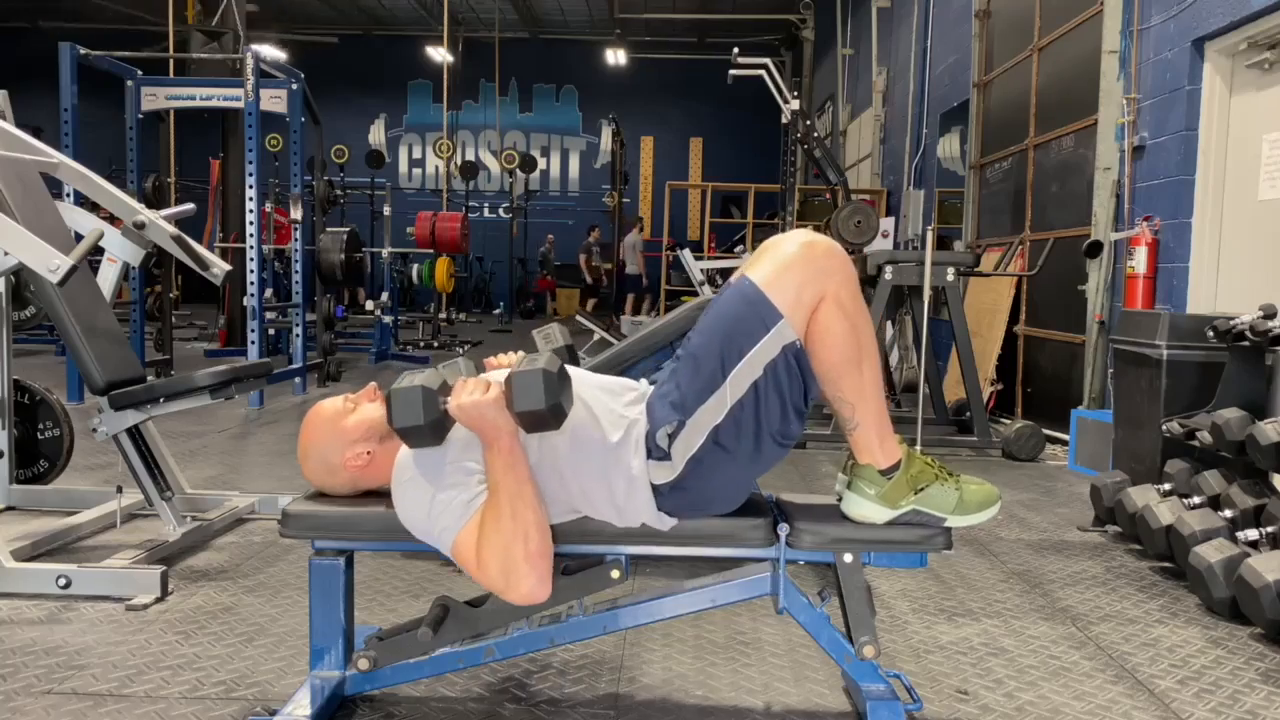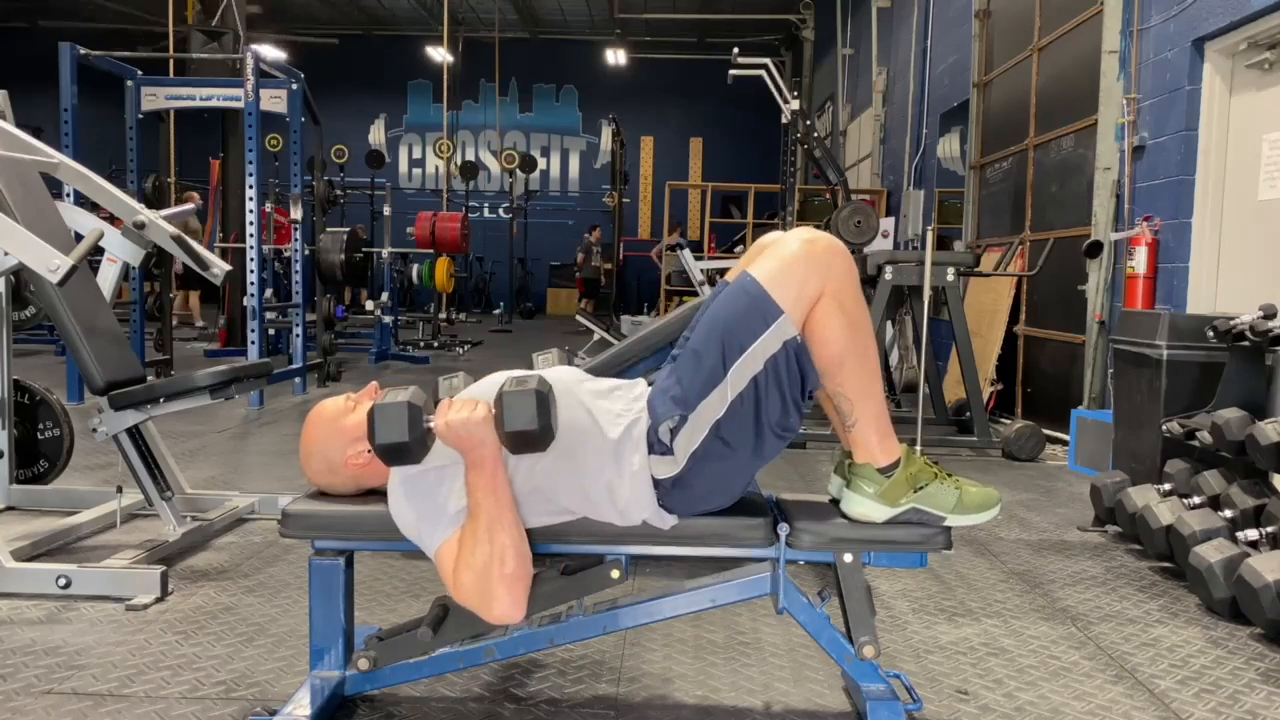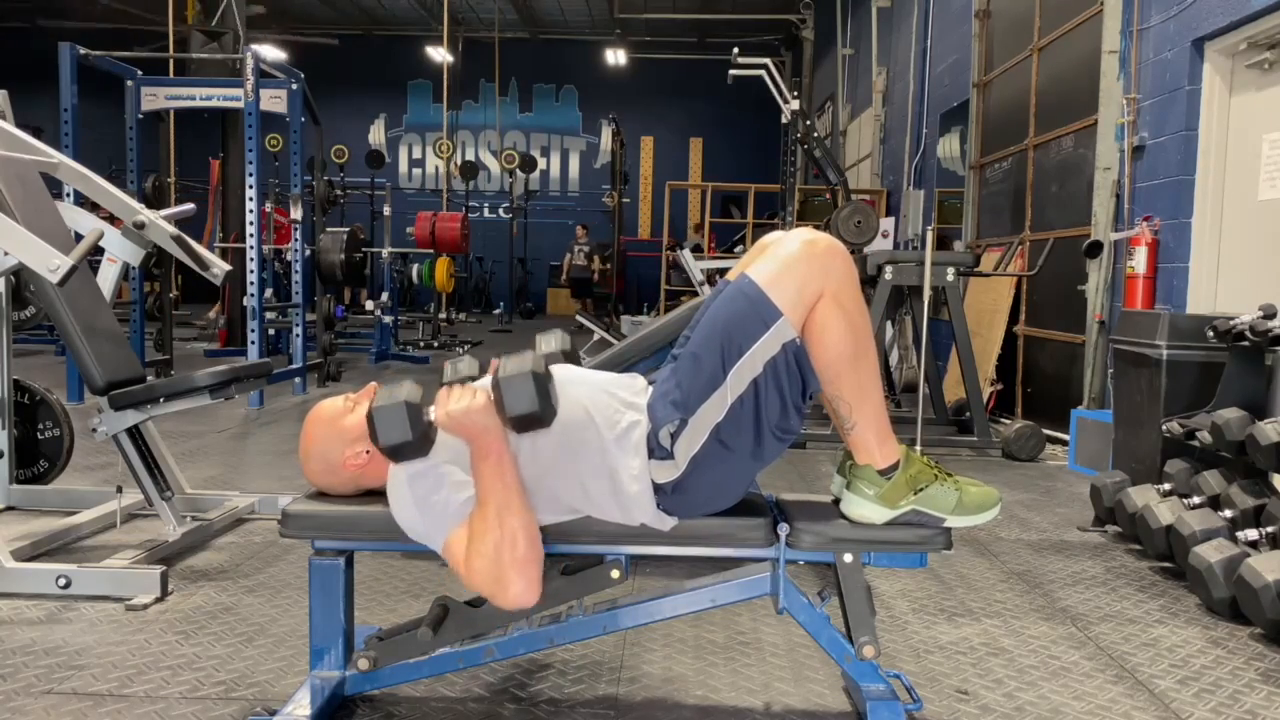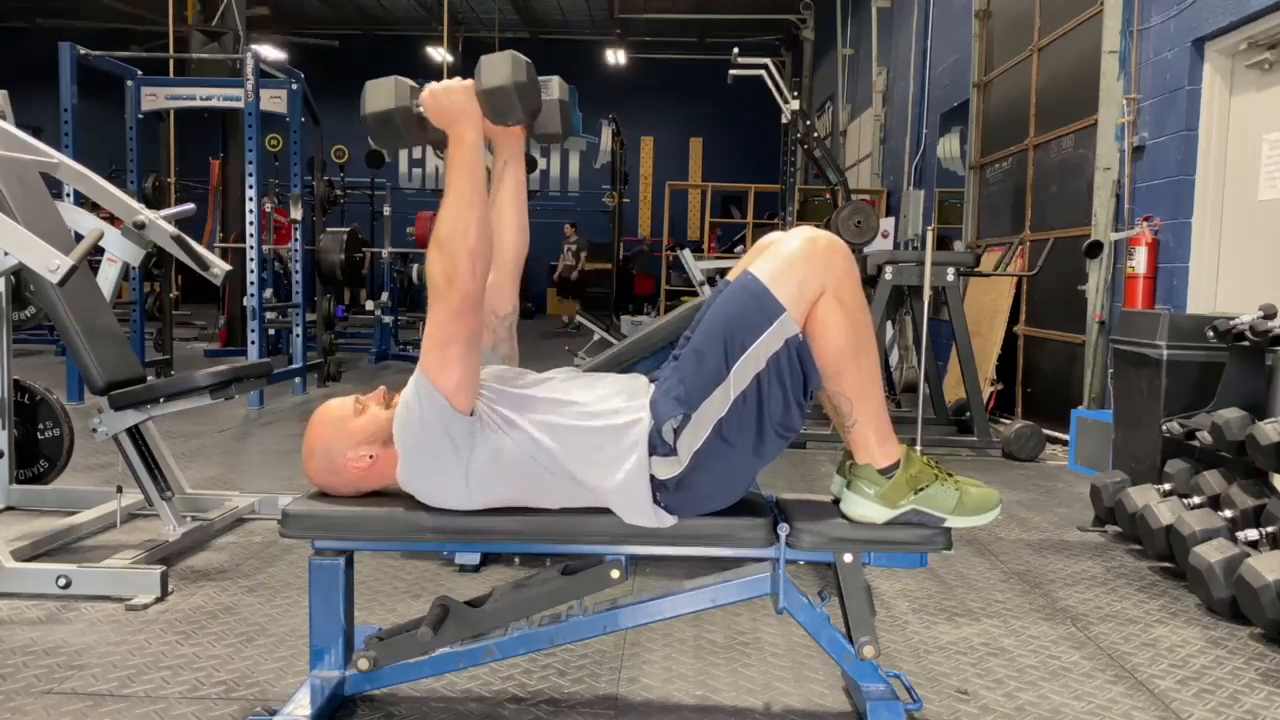
dt=1s
person 1, frame 1
left shoulder: (436, 436)
right shoulder: (424, 483)
right elbow: (527, 581)
left wrist: (514, 382)
right wrist: (495, 433)
left hip: (656, 406)
right hip: (681, 455)
left knee: (783, 253)
right knee: (815, 262)
left ankle: (873, 460)
right ankle: (885, 477)
person 1, frame 2
left shoulder: (433, 442)
right shoulder: (420, 487)
right elbow: (503, 600)
right wrist: (481, 453)
left hip: (653, 411)
right hip: (676, 452)
left knee: (780, 251)
right knee: (815, 259)
left ankle: (863, 458)
right ankle: (884, 476)
person 1, frame 3
left shoulder: (432, 448)
right shoulder: (419, 484)
right elbow: (516, 586)
right wrist: (487, 439)
left hip: (655, 411)
right hip: (673, 455)
left knee: (783, 251)
right knee: (813, 257)
left ankle: (865, 453)
right ankle: (884, 474)
person 1, frame 4
left shoulder: (462, 404)
right shoulder: (428, 443)
left elbow: (497, 281)
right elbow: (456, 288)
left wrist: (507, 148)
right wrist: (463, 132)
left hip: (669, 422)
right hip: (679, 453)
left knee: (782, 251)
right knee: (815, 256)
left ankle: (868, 460)
right ankle: (885, 476)
